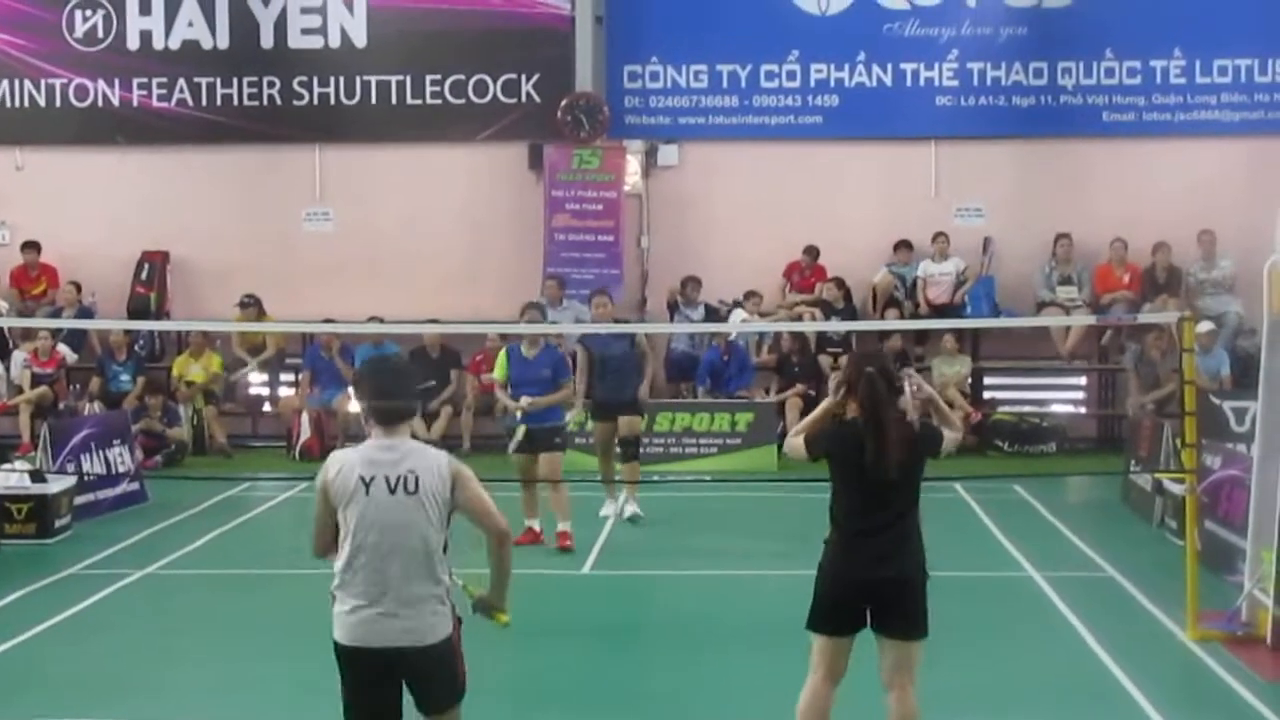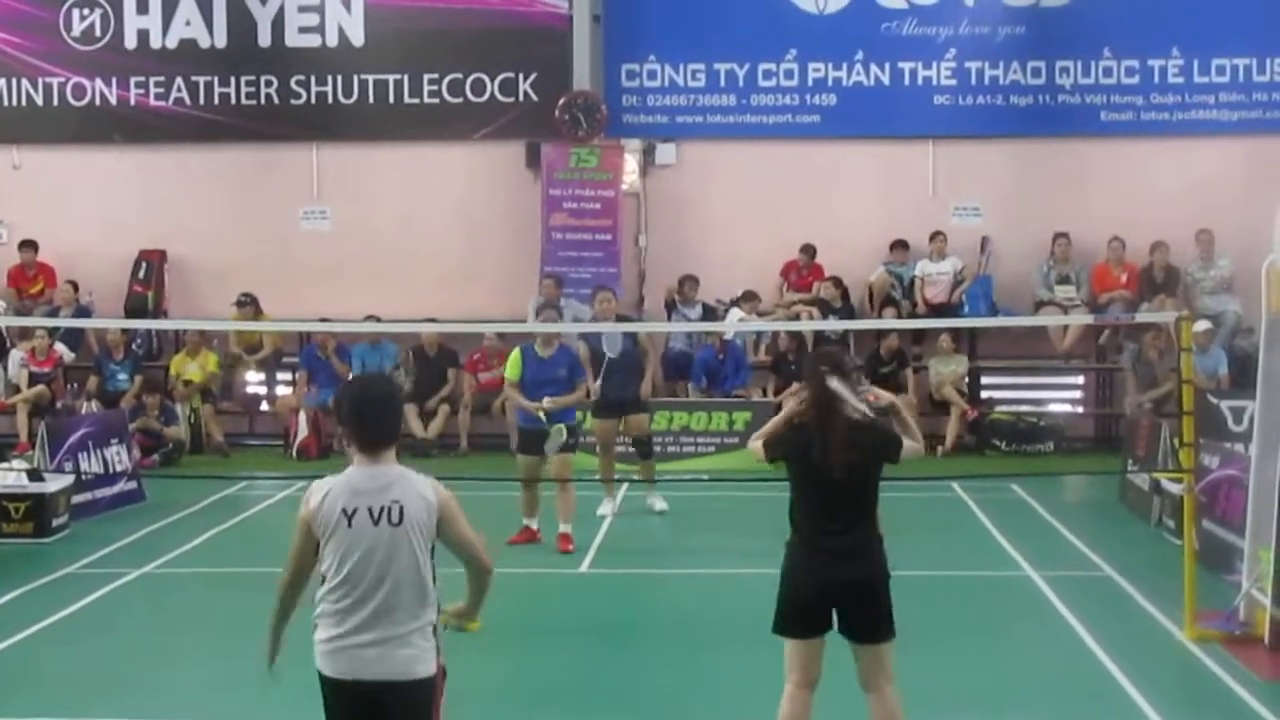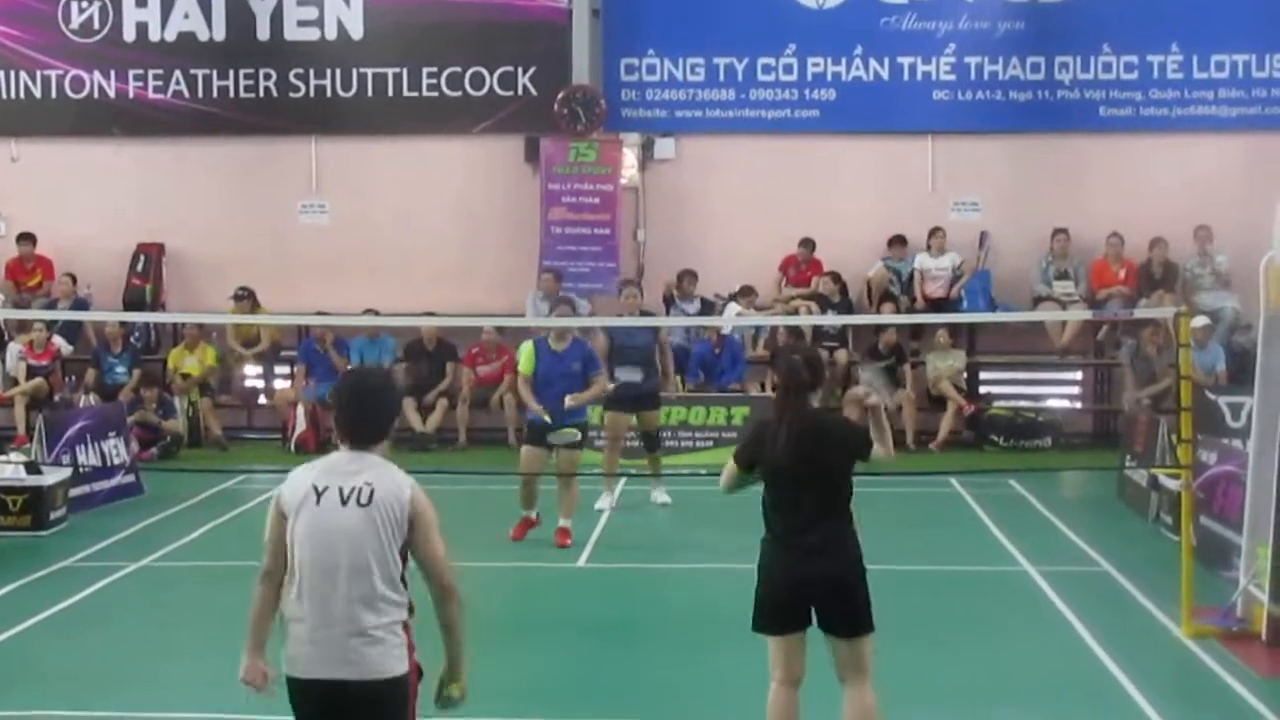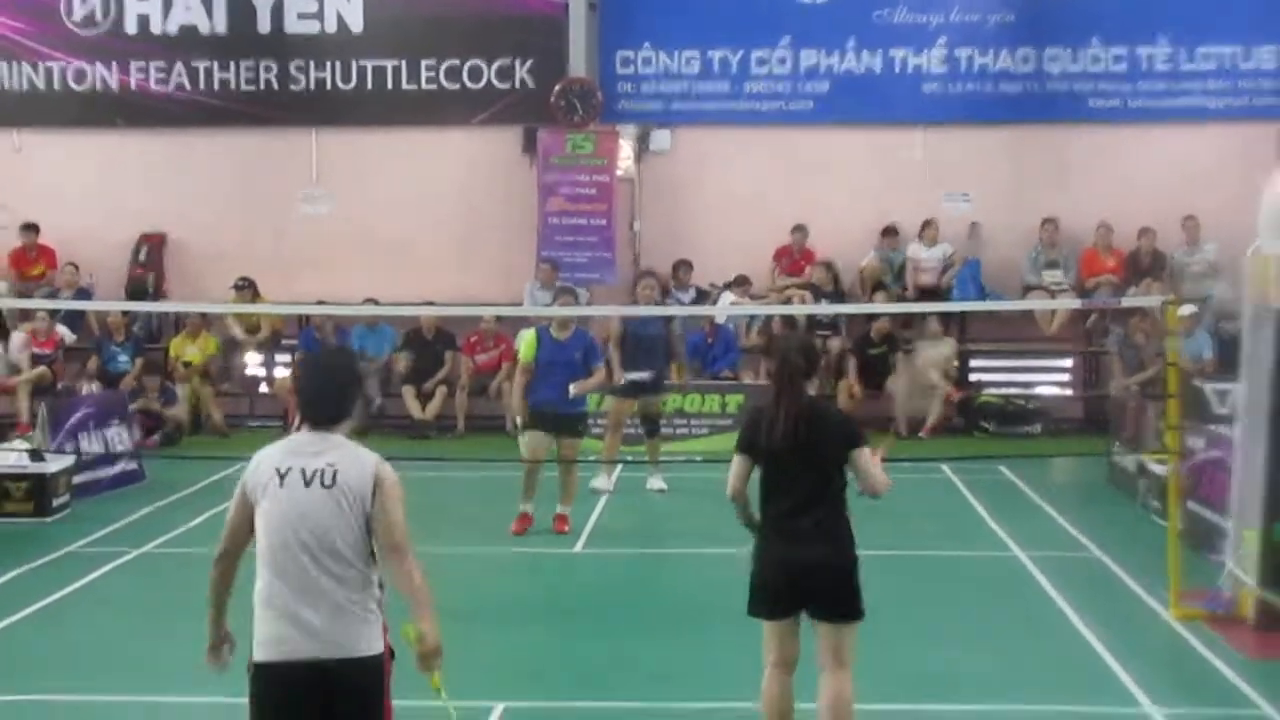
dt=0.3s
person 1, frame 1
left shoulder: (838, 435)
right shoulder: (915, 435)
left elbow: (790, 444)
right elbow: (955, 433)
left wrist: (829, 404)
right wrist: (931, 397)
left hip: (843, 567)
right hip: (901, 570)
left knee: (822, 677)
right knee: (900, 683)
person 1, frame 2
left shoulder: (795, 435)
right shoulder: (872, 435)
left elbow: (754, 445)
right elbow: (917, 448)
left wrist: (791, 408)
right wrist: (895, 406)
left hip: (806, 570)
right hip: (864, 571)
left knee: (799, 684)
right knee: (878, 685)
person 1, frame 3
left shoulder: (762, 432)
right shoulder: (843, 430)
left elbow: (727, 484)
right wrist: (868, 413)
left hip: (781, 565)
right hip: (838, 565)
left knee: (785, 680)
right knee: (857, 680)
person 1, frame 4
left shoulder: (758, 420)
right shoulder: (838, 421)
left elbow: (735, 490)
right elbow: (877, 488)
left wrist: (757, 531)
right wrist: (873, 473)
left hip: (775, 552)
right hip: (830, 553)
left knee: (778, 665)
right knee: (836, 669)
person 2, frame 1
left shoulder: (337, 467)
right shoulder: (444, 467)
left elbow: (321, 548)
right elbow: (499, 531)
right wrist: (497, 594)
left hip: (358, 630)
right hip: (429, 627)
person 2, frame 2
left shoulder: (320, 497)
right shoulder: (431, 494)
left elbow: (293, 579)
right elbow: (481, 565)
left wrist: (274, 635)
right wrist: (470, 607)
left hip: (339, 661)
right hip: (410, 662)
person 2, frame 3
left shoulder: (295, 484)
right shoulder: (405, 491)
left elbow: (270, 575)
right elbow: (444, 587)
left wrist: (253, 653)
right wrist: (455, 664)
left hip: (305, 664)
right hip: (381, 664)
person 2, frame 4
left shoulder: (261, 465)
right shoulder: (370, 469)
left elbow: (226, 555)
right elbow: (397, 551)
left wrist: (217, 624)
right wrist: (425, 622)
left hip: (277, 650)
right hip: (355, 649)
person 3, frame 1
left shoulder: (556, 355)
right shoulder: (508, 353)
left elbow: (568, 391)
right elbow: (498, 387)
left wrist: (543, 402)
right wrist: (509, 403)
left hip: (551, 425)
right hip: (521, 425)
left knee: (554, 479)
right knee: (527, 481)
left ankle: (564, 531)
right ankle: (533, 529)
person 3, frame 2
left shoulder: (570, 355)
right shoulder: (521, 353)
left elbow: (582, 391)
right elbow: (509, 387)
left wrist: (562, 401)
right wrist: (527, 404)
left hip: (564, 426)
right hip: (530, 426)
left knee: (563, 479)
right knee: (528, 480)
left ankle: (565, 533)
right ankle: (530, 528)
person 3, frame 3
left shoulder: (584, 349)
right shoulder: (534, 347)
left elbow: (599, 384)
right elbow: (523, 382)
left wrist: (582, 397)
right wrist: (534, 405)
left hip: (573, 423)
right hip: (539, 421)
left knee: (567, 477)
right knee: (527, 475)
left ankle: (564, 527)
right ankle: (529, 516)
person 3, frame 4
left shoulder: (586, 339)
right shoulder: (536, 335)
left elbow: (600, 373)
right elbow: (522, 371)
left wrist: (586, 385)
right wrist: (517, 400)
left hip: (573, 411)
right hip: (539, 409)
left knee: (568, 464)
right knee: (532, 462)
left ankle: (562, 514)
right ankle: (525, 512)
person 4, frame 1
left shoulder: (629, 330)
right shoulder: (585, 340)
left elbow: (647, 356)
right elbow: (581, 371)
left wrist: (645, 384)
right wrist: (578, 402)
left hip: (630, 398)
right hip: (601, 402)
left knee: (630, 445)
right knee: (604, 451)
person 4, frame 2
left shoulder: (631, 326)
right shoulder: (588, 336)
left elbow: (649, 352)
right elbow: (584, 365)
left wrist: (647, 380)
right wrist: (591, 385)
left hip: (634, 395)
right hip: (605, 399)
left knee: (643, 443)
right knee: (605, 448)
person 4, frame 3
left shoulder: (652, 324)
right shoulder: (609, 328)
left elbow: (665, 352)
right elbow: (600, 359)
left wrist: (670, 379)
left hip: (648, 392)
right hip: (619, 392)
left knee: (651, 439)
right knee: (613, 441)
person 4, frame 4
left shoulder: (665, 316)
right shoulder: (624, 314)
left elbow: (675, 343)
right elbow: (613, 344)
right wrist: (617, 370)
left hip: (653, 378)
right hip: (627, 377)
left knee: (652, 424)
right knee: (615, 423)
